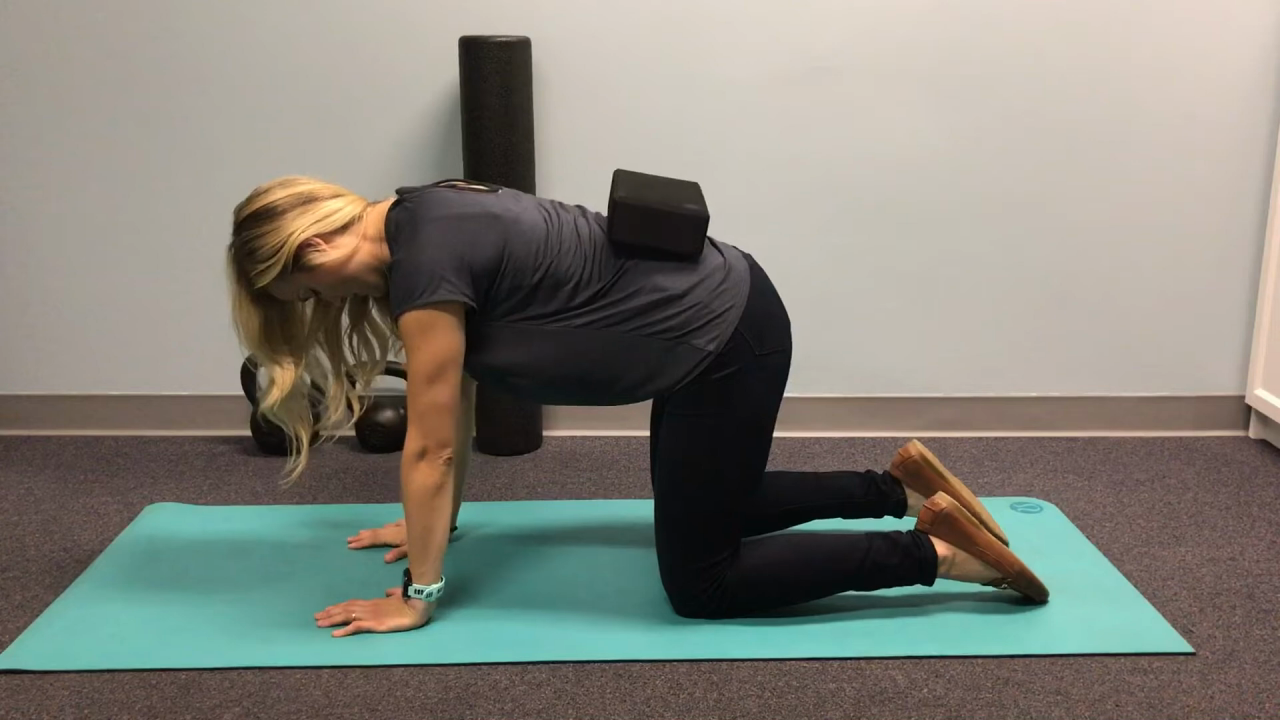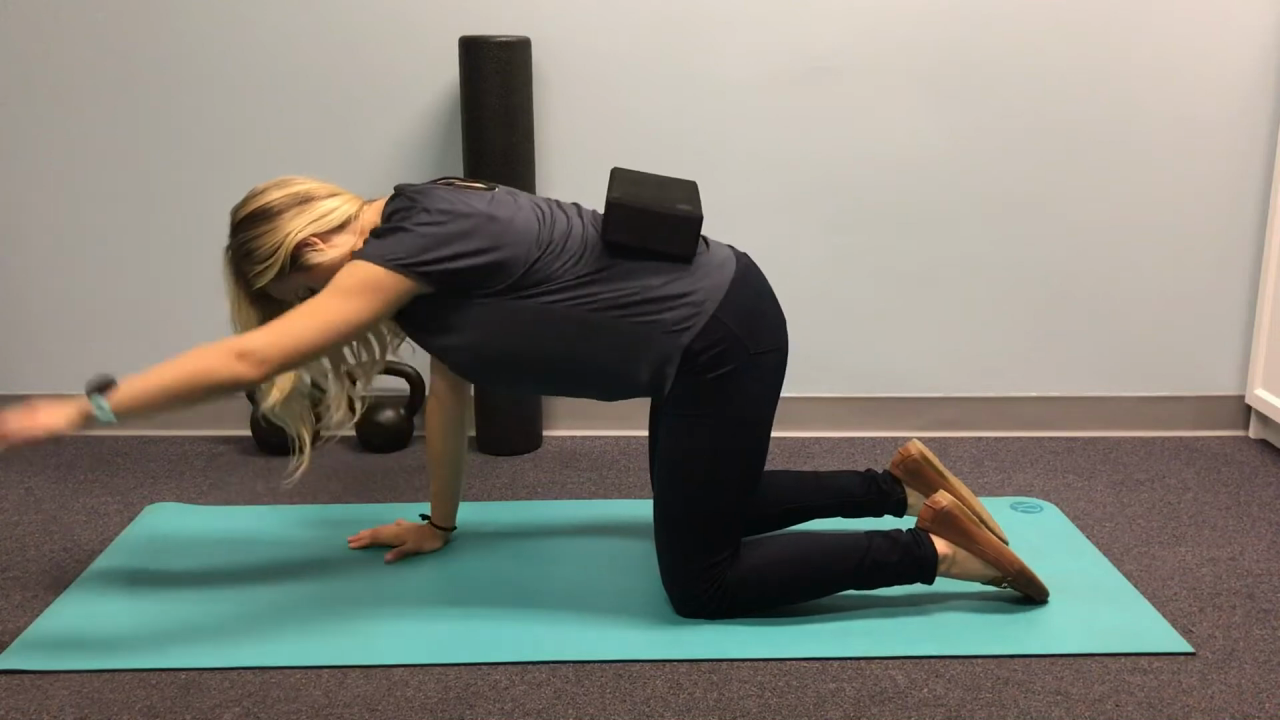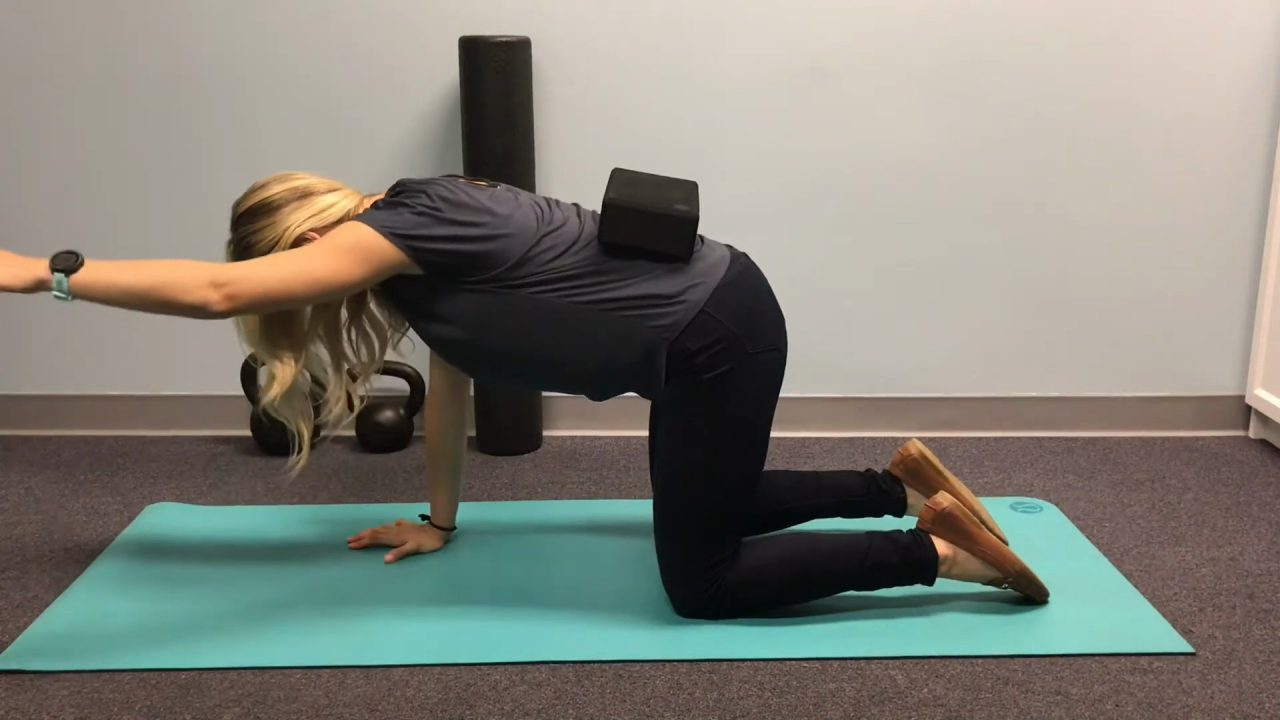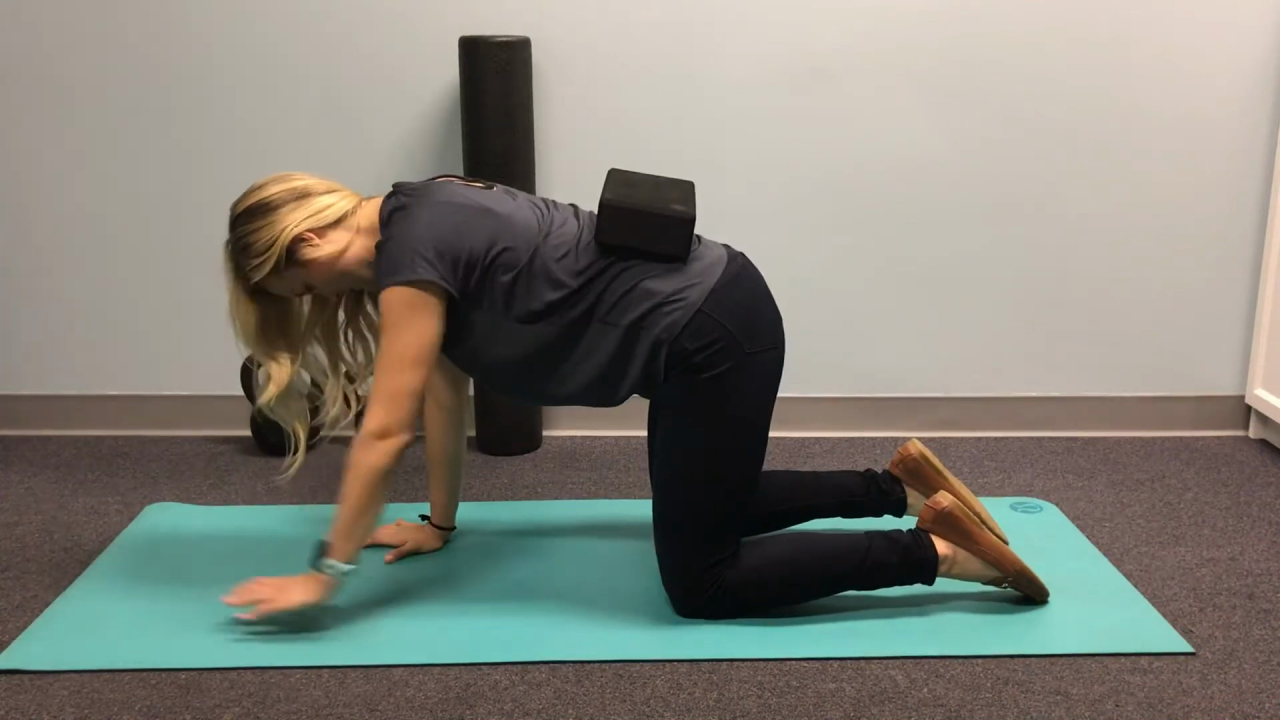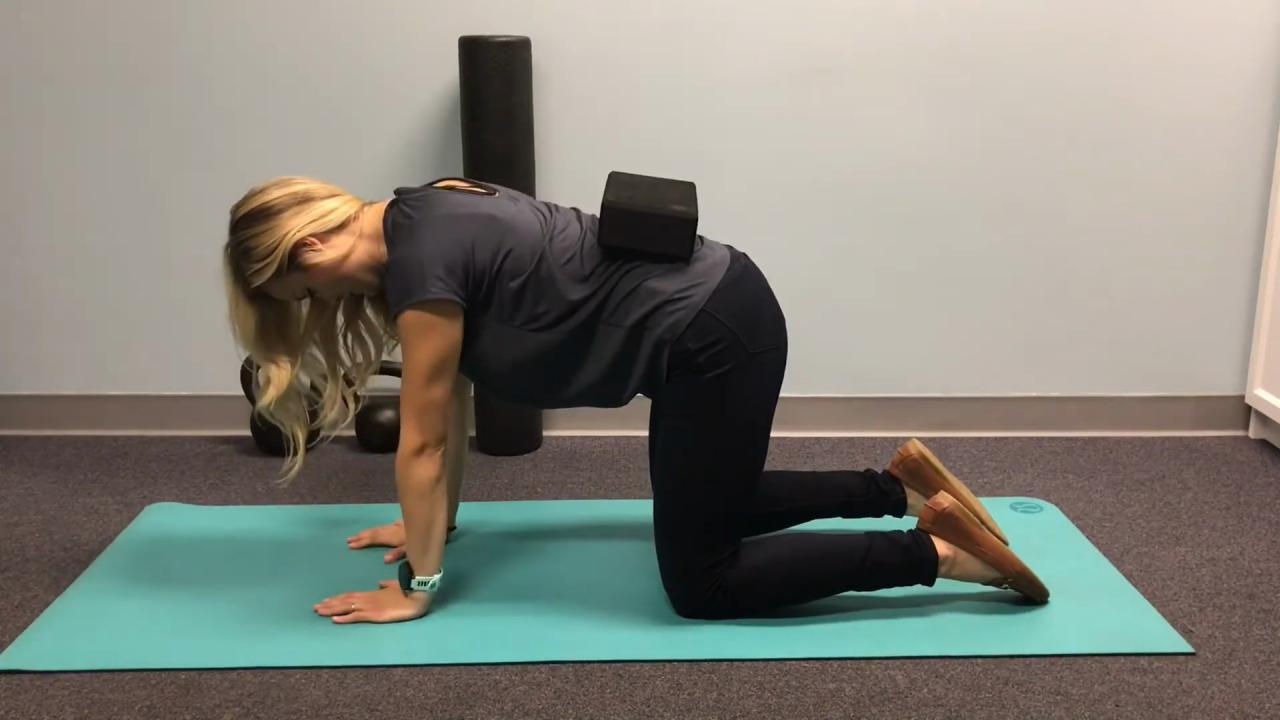
dt=0.7s
person 1, frame 1
left shoulder: (424, 264)
right shoulder: (420, 222)
left elbow: (429, 445)
right elbow: (453, 403)
left wrist: (417, 595)
right wrist: (434, 523)
left hip: (724, 342)
right hip: (724, 313)
left knee: (699, 580)
right knee: (712, 506)
left ankle: (935, 550)
right ankle: (898, 486)
person 1, frame 2
left shoulder: (409, 248)
right shoulder: (423, 228)
left elbow: (247, 358)
right elbow: (449, 384)
right wrist: (437, 522)
left hip: (721, 340)
right hip: (713, 320)
left knee: (702, 579)
right knee: (712, 506)
left ankle: (935, 548)
right ankle: (901, 484)
person 1, frame 3
left shoulder: (402, 232)
right shoulder: (421, 234)
left elbow: (218, 289)
right elbow: (449, 382)
right wrist: (438, 520)
left hip: (716, 337)
right hip: (714, 319)
left knee: (701, 579)
right knee: (711, 506)
left ankle: (938, 550)
right ankle: (899, 486)
person 1, frame 4
left shoulder: (408, 254)
right shoulder: (420, 218)
left elbow: (387, 430)
right elbow: (446, 388)
left wrist: (325, 569)
right wrist: (437, 523)
left hip: (712, 337)
right hip: (715, 314)
left knee: (701, 580)
right knee: (716, 505)
left ankle: (939, 549)
right ankle: (900, 484)
person 1, frame 5
left shoulder: (420, 263)
right shoulder: (419, 218)
left elbow: (422, 441)
right elbow: (450, 403)
left wrist: (417, 585)
right wrist: (435, 523)
left hip: (711, 335)
right hip: (716, 307)
left knee: (701, 580)
right knee: (713, 503)
left ankle: (937, 550)
right ankle: (898, 484)
